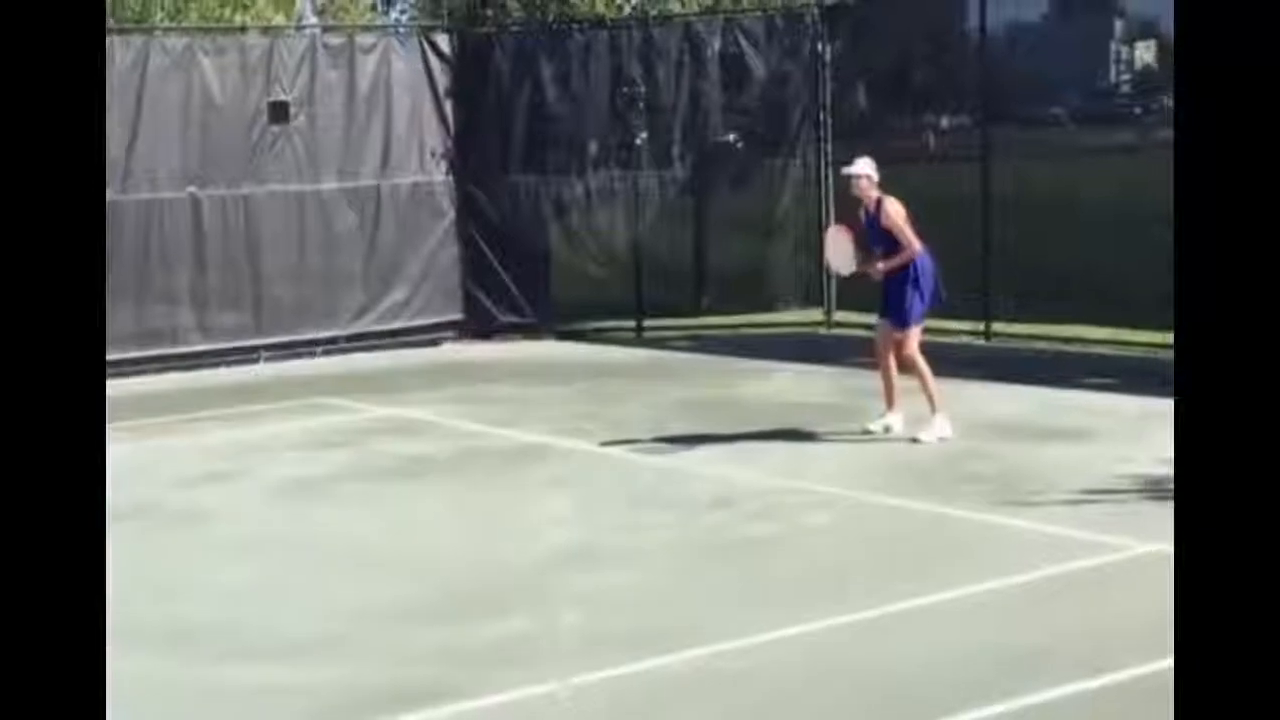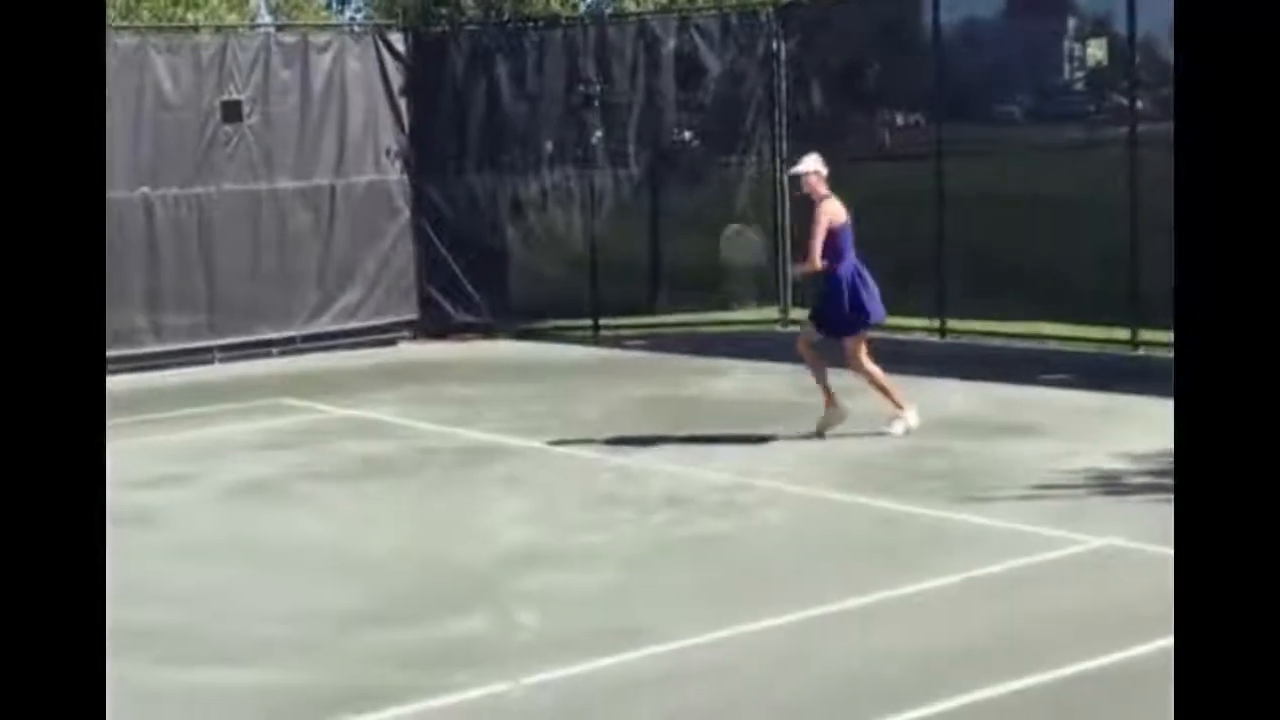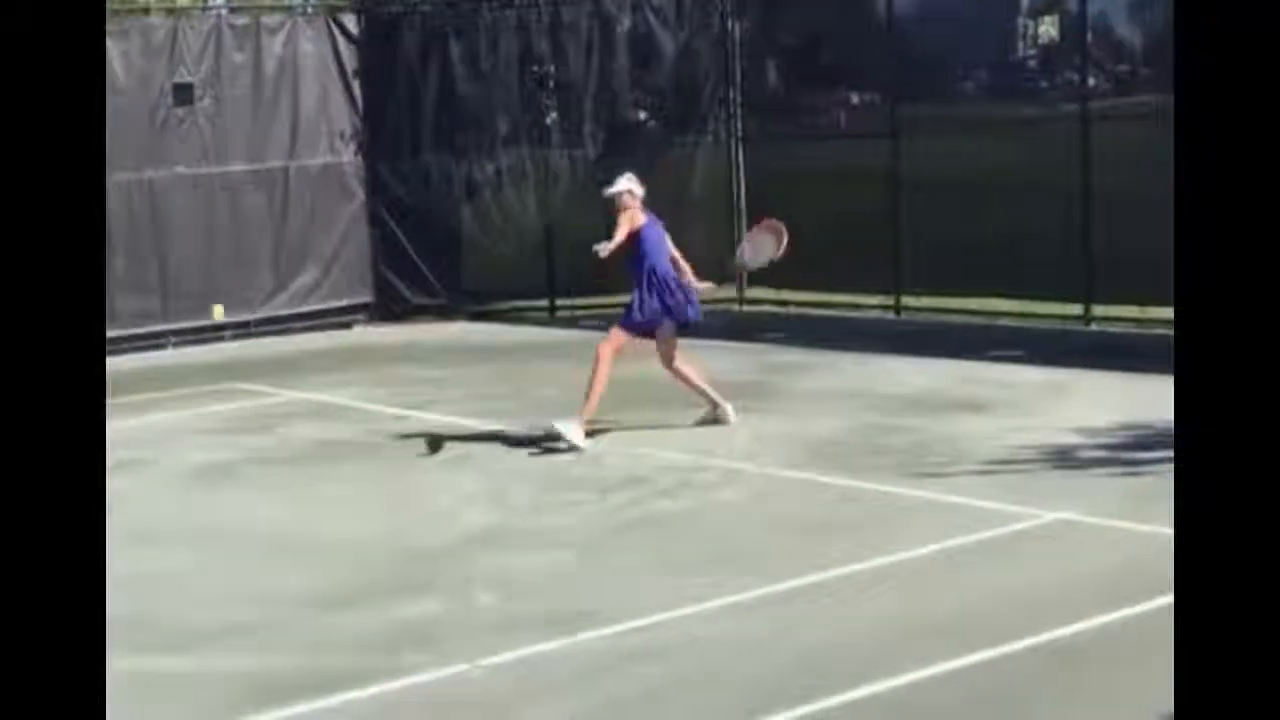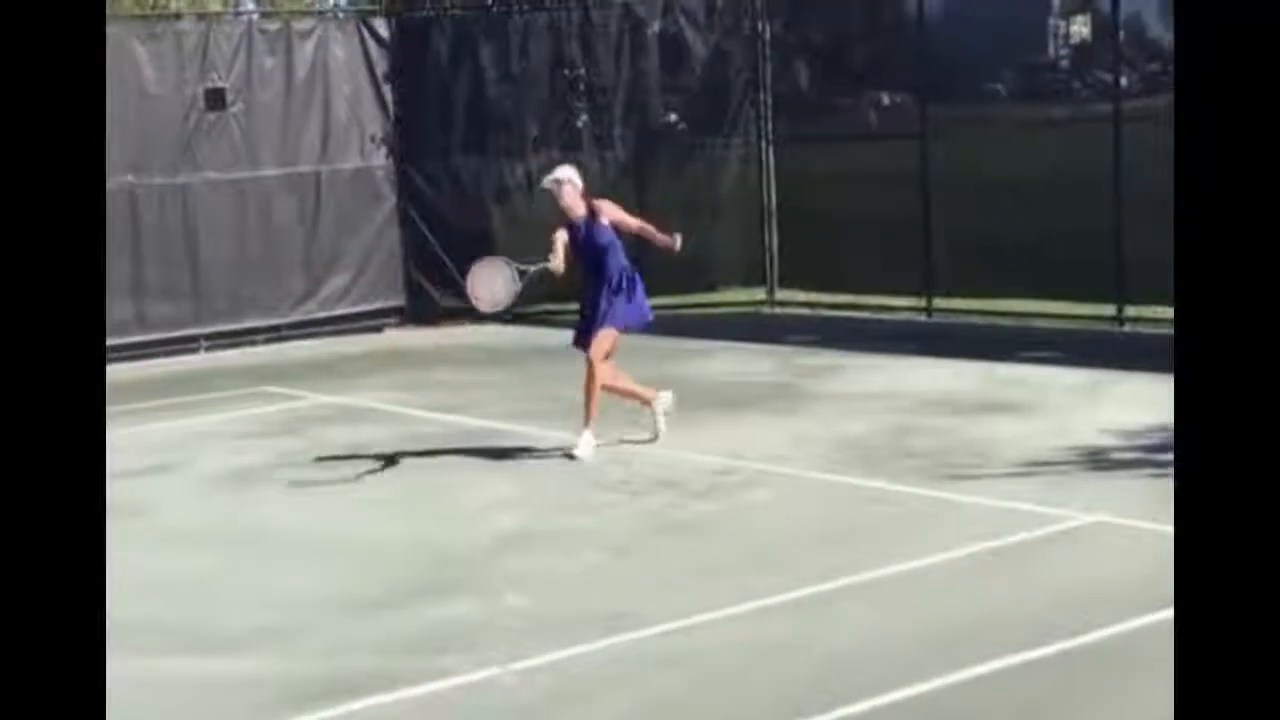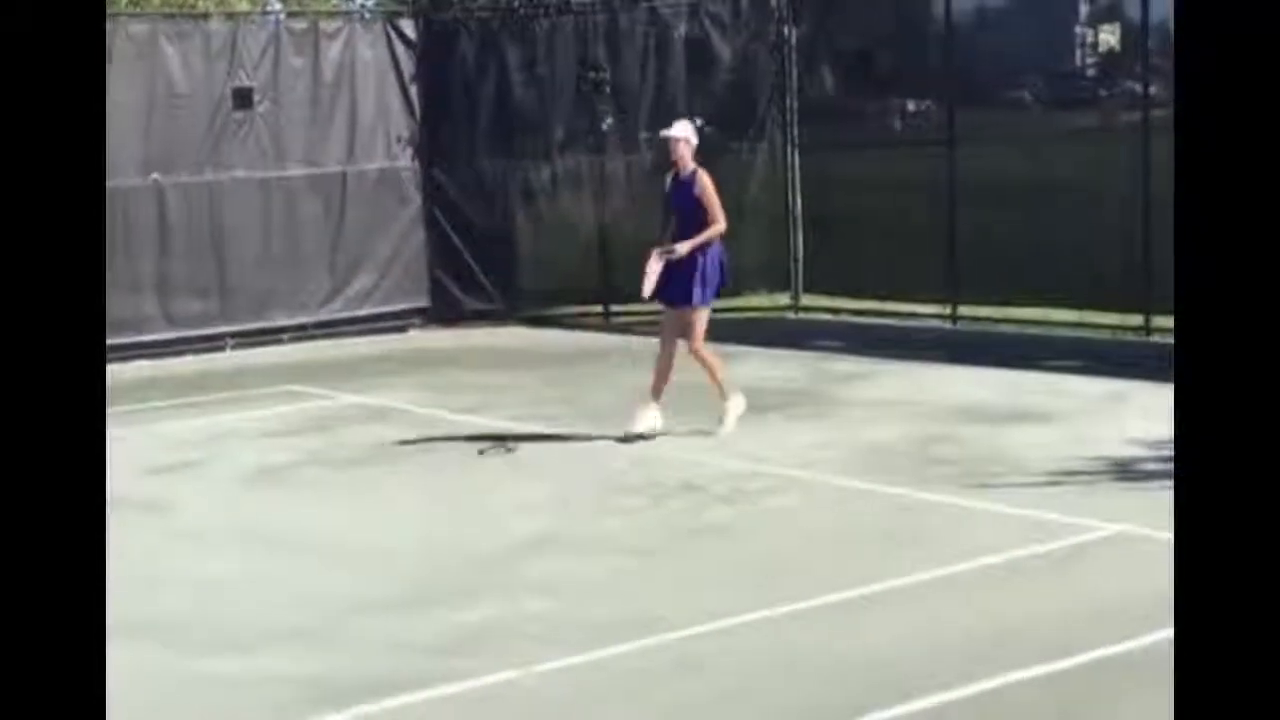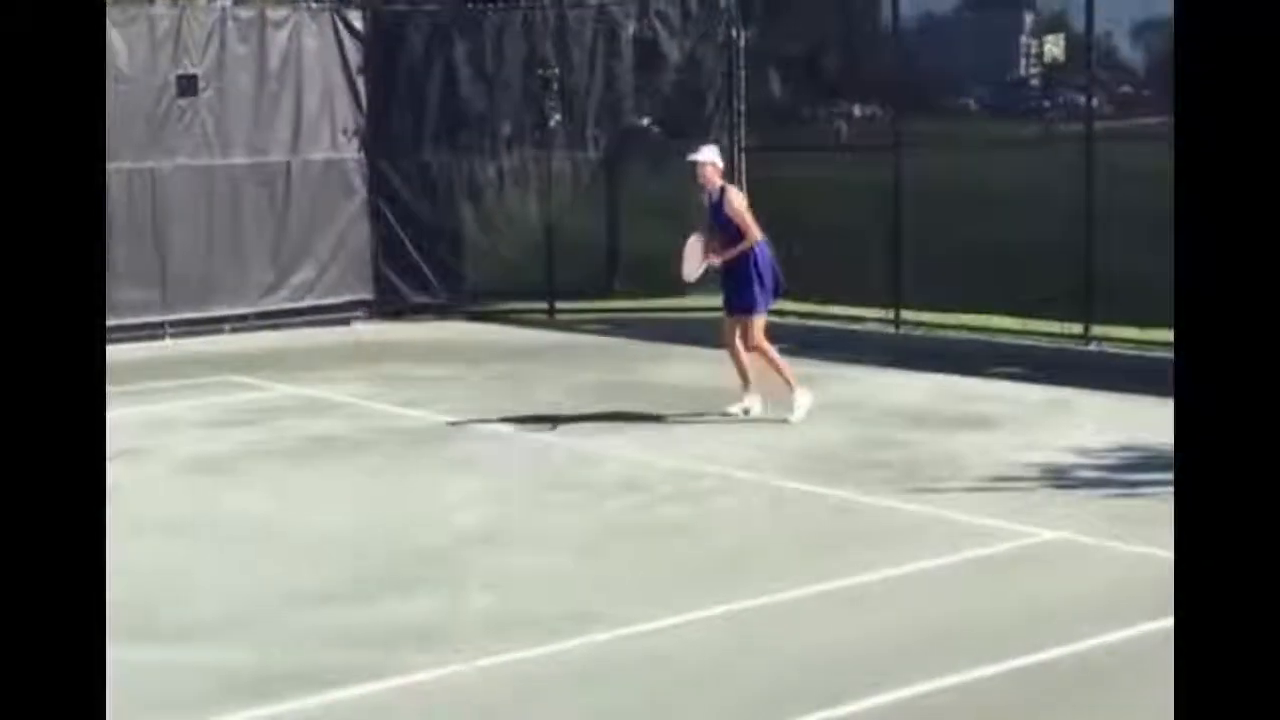
dt=0.7s
person 1, frame 1
left shoulder: (888, 208)
right shoulder: (864, 211)
left elbow: (915, 249)
left wrist: (884, 266)
right wrist: (874, 266)
left hip: (914, 278)
right hip: (895, 280)
left knee: (909, 351)
right knee: (882, 345)
left ankle: (939, 419)
right ankle: (892, 414)
person 1, frame 2
left shoulder: (825, 210)
right shoulder: (830, 205)
left elbow: (814, 263)
left wrist: (799, 268)
right wrist: (810, 265)
left hip: (846, 289)
right hip: (836, 289)
left knee: (858, 362)
right knee: (804, 342)
left ankle: (905, 412)
right ankle: (832, 406)
person 1, frame 3
left shoulder: (630, 215)
right shoulder: (654, 223)
left elbow: (621, 234)
right elbow: (677, 258)
left wrist: (609, 246)
right wrist: (693, 283)
left hip: (652, 292)
right hip: (666, 295)
left knee: (605, 350)
right knee: (670, 360)
left ankle: (579, 425)
right ankle: (720, 406)
person 1, frame 4
left shoulder: (601, 209)
right shoulder: (563, 232)
left elbow: (640, 227)
right elbow: (559, 263)
left wrist: (667, 241)
right wrist: (554, 264)
left hip: (621, 291)
right hip: (595, 298)
left knee: (594, 357)
right knee: (601, 374)
left ankle: (587, 434)
right ankle: (655, 399)
person 1, frame 5
left shoulder: (701, 179)
right shoulder: (671, 178)
left elbow: (720, 224)
left wrist: (689, 245)
right wrist: (667, 242)
left hip: (701, 259)
right hip: (677, 260)
left knee: (695, 342)
right knee: (667, 338)
left ankle: (731, 398)
right ankle: (653, 409)
person 1, frame 6
left shoulder: (730, 197)
right shoulder: (708, 197)
left elbow: (754, 237)
left wrist: (724, 256)
right wrist: (714, 253)
left hip: (754, 266)
right hip: (736, 269)
left knee: (756, 340)
right knee: (730, 335)
left ankle: (799, 393)
right ankle: (751, 397)
